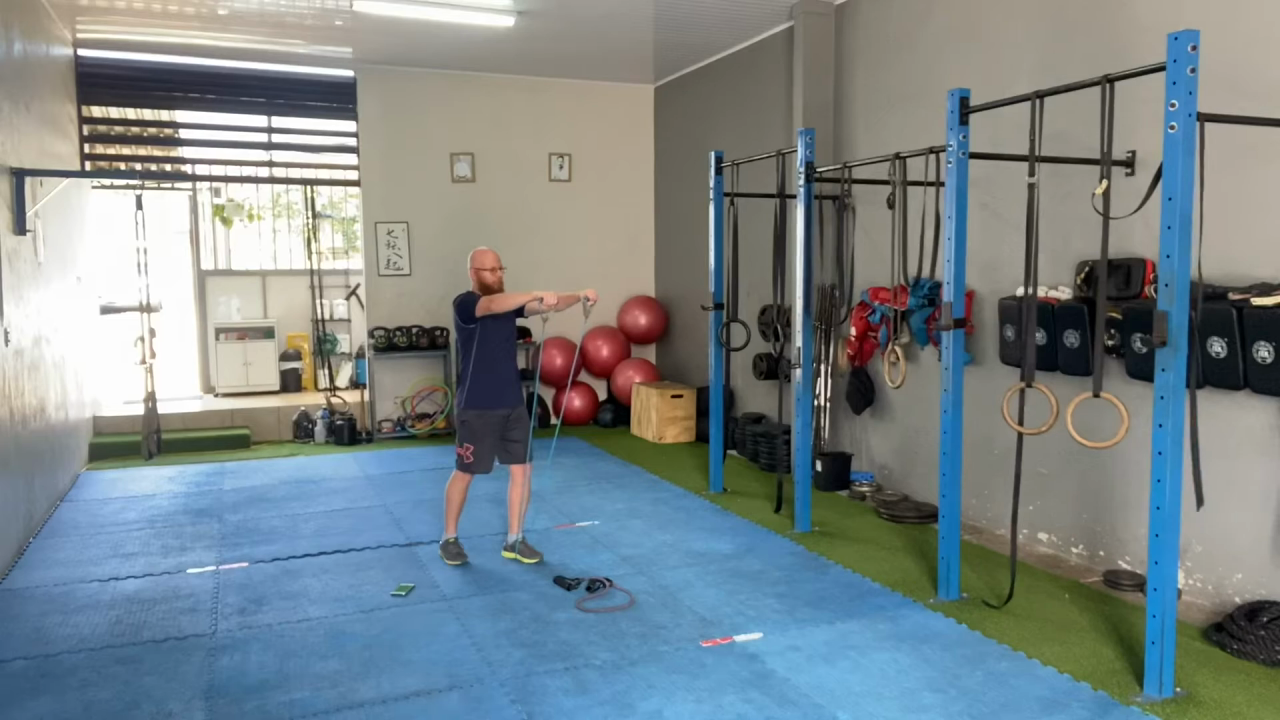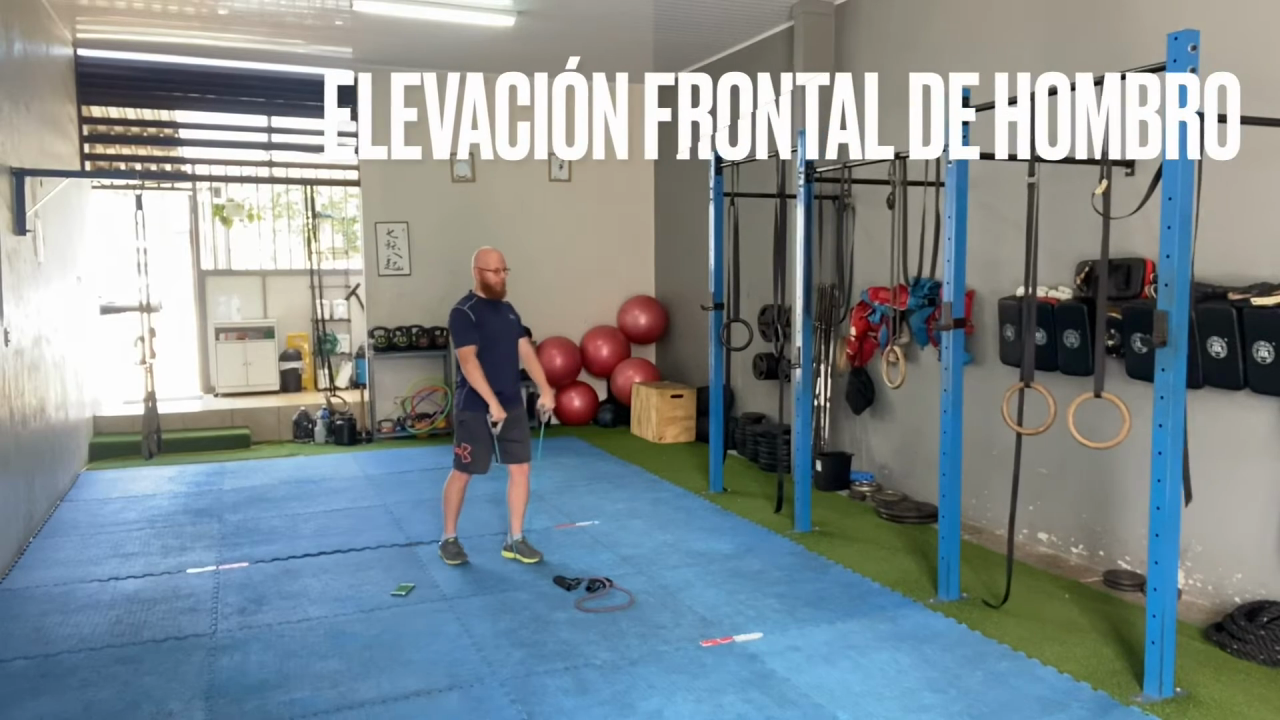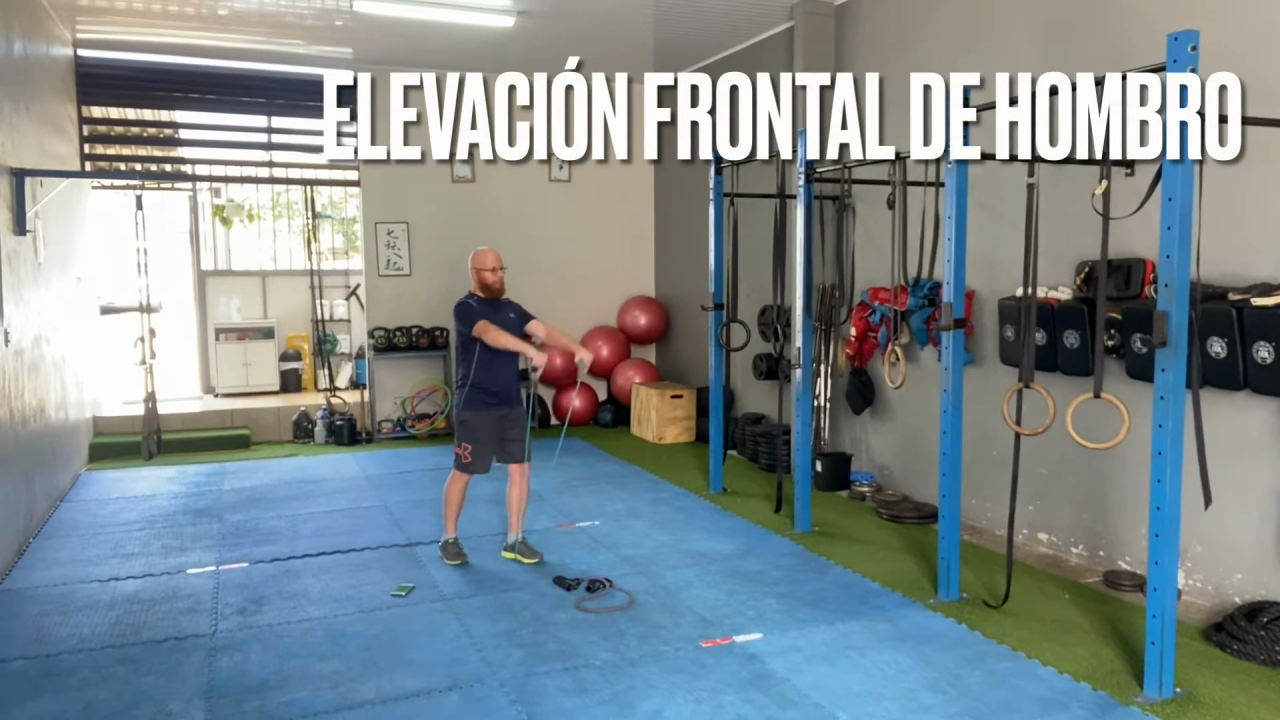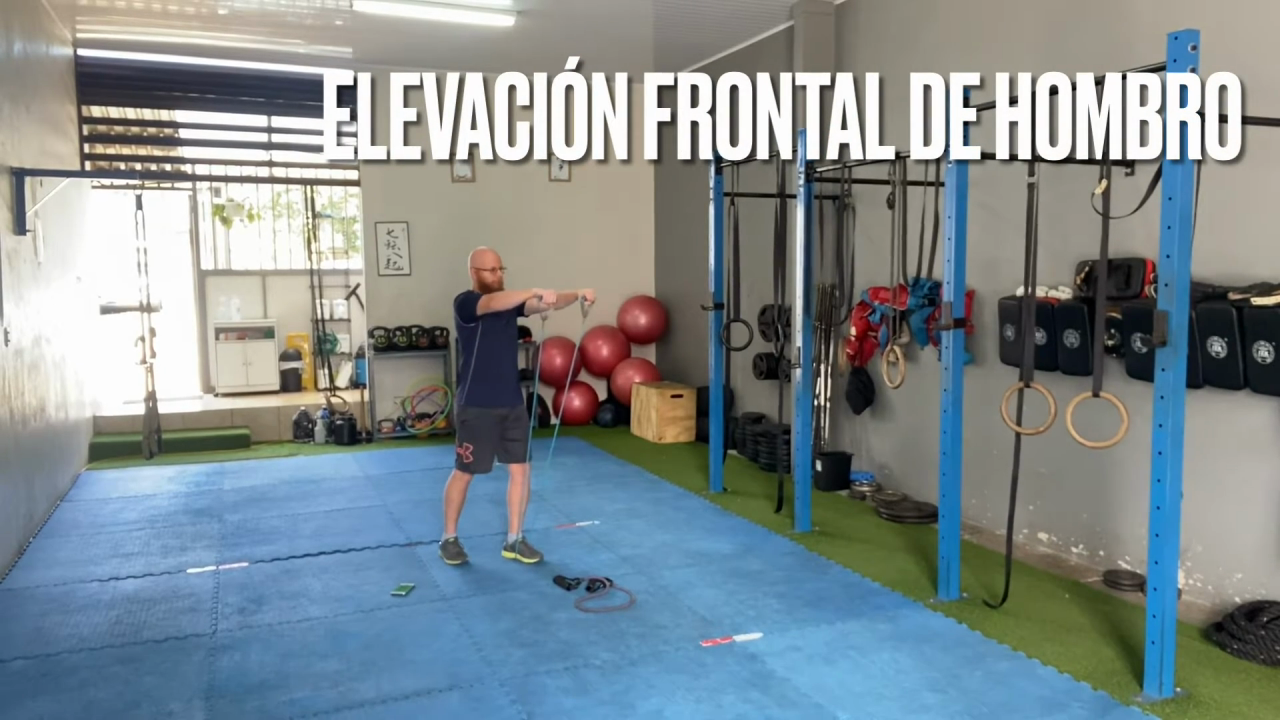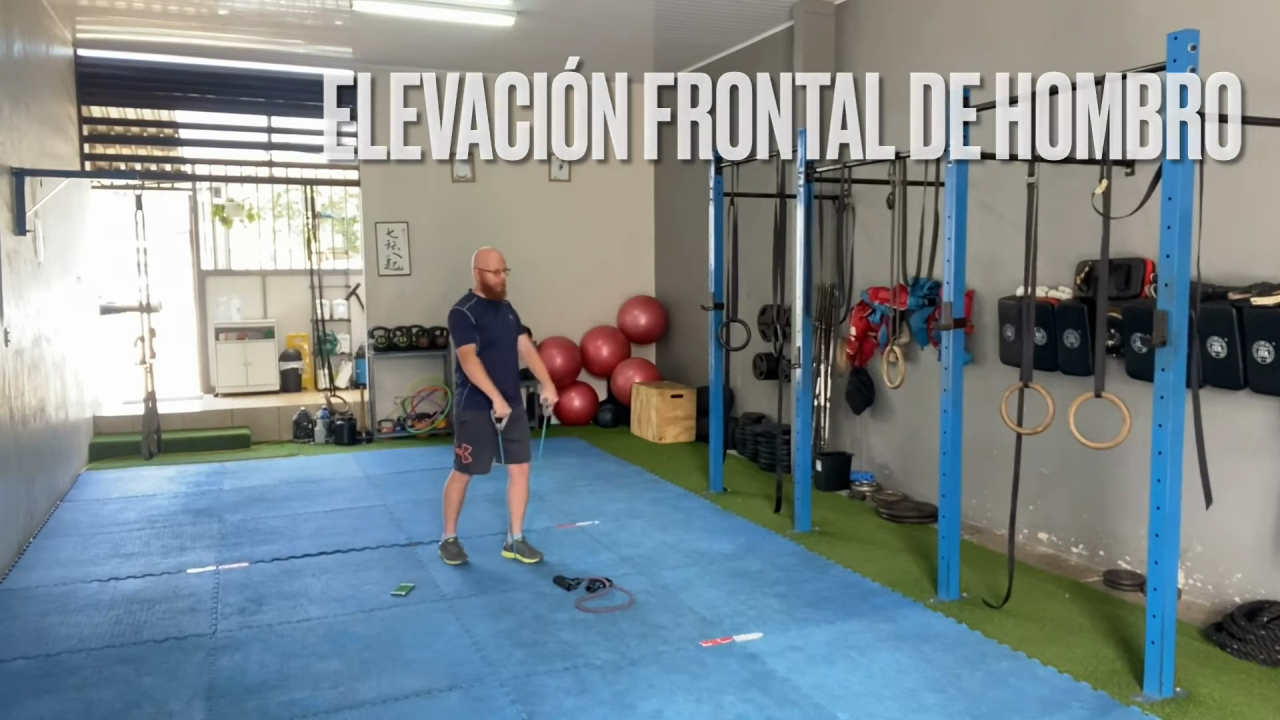
dt=1s
person 1, frame 1
left shoulder: (508, 302)
right shoulder: (465, 304)
left elbow: (546, 306)
right elbow: (493, 304)
left wrist: (578, 296)
right wrist: (538, 294)
left hip: (513, 404)
right hip: (477, 408)
left knee: (521, 469)
right knee: (464, 473)
left ankle: (514, 540)
right ankle: (449, 538)
person 1, frame 2
left shoulder: (508, 309)
right shoulder: (464, 312)
left elbow: (526, 352)
right elbow: (468, 361)
left wrist: (545, 390)
right wrist: (492, 402)
left hip: (513, 406)
right hip: (475, 409)
left knee: (520, 469)
right knee: (462, 473)
left ankle: (515, 539)
right ankle: (448, 539)
person 1, frame 3
left shoulder: (510, 307)
right shoulder: (466, 308)
left elbow: (542, 330)
right elbow: (490, 334)
left wrist: (575, 348)
right wrist: (529, 350)
left hip: (512, 405)
right hip: (475, 408)
left knee: (520, 469)
right knee: (463, 473)
left ankle: (514, 540)
right ankle: (449, 539)
person 1, frame 4
left shoulder: (509, 302)
right shoulder: (465, 303)
left elbow: (547, 303)
right elbow: (493, 303)
left wrist: (576, 295)
right wrist: (536, 291)
left hip: (512, 403)
right hip: (477, 406)
left knee: (521, 469)
right knee: (464, 473)
left ankle: (514, 539)
right ankle: (449, 538)
person 1, frame 5
left shoulder: (506, 308)
right shoulder: (463, 312)
left elbow: (525, 348)
right elbow: (469, 359)
left wrist: (547, 383)
right wrist: (496, 398)
left hip: (512, 405)
right hip: (476, 408)
left knee: (520, 468)
right knee: (463, 473)
left ankle: (515, 539)
right ankle: (449, 538)
